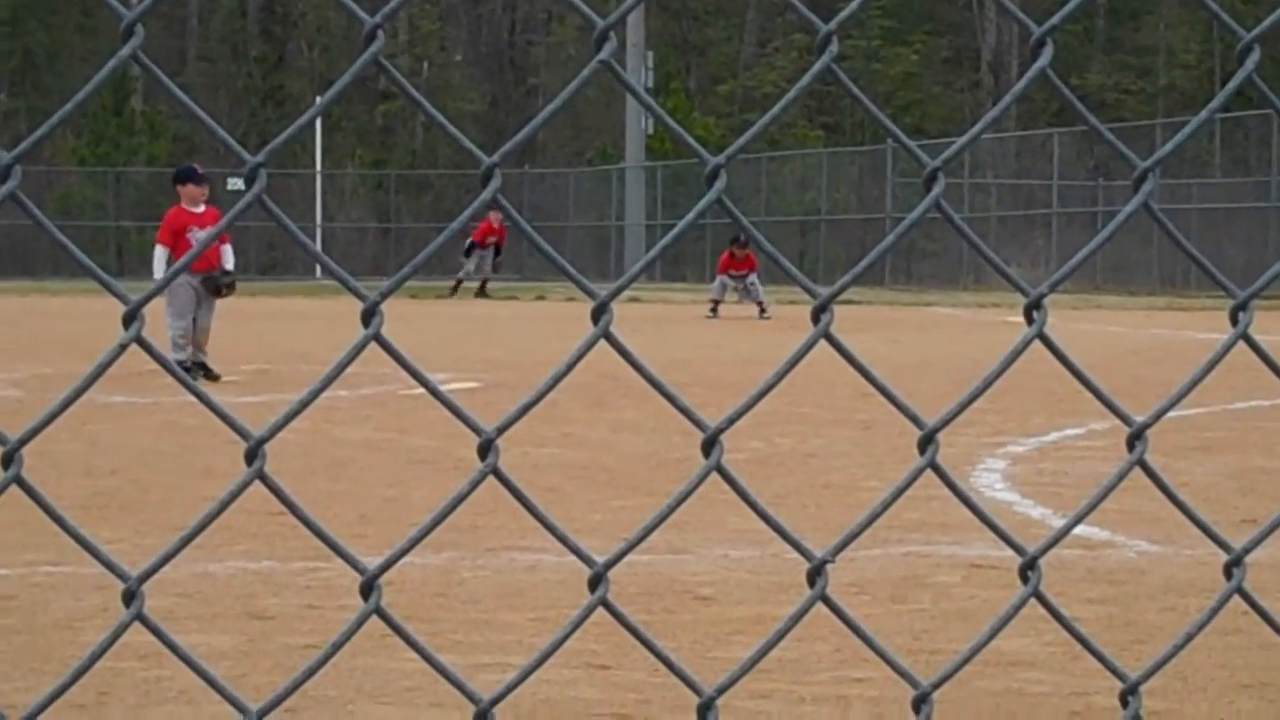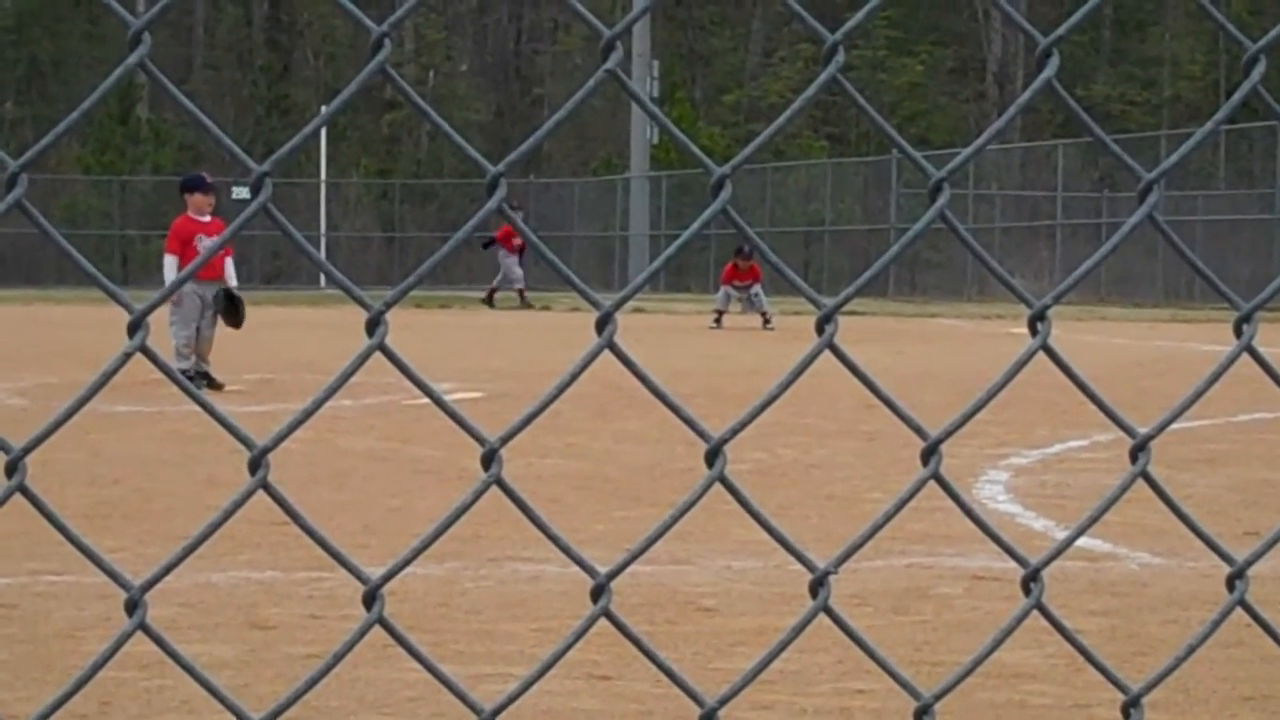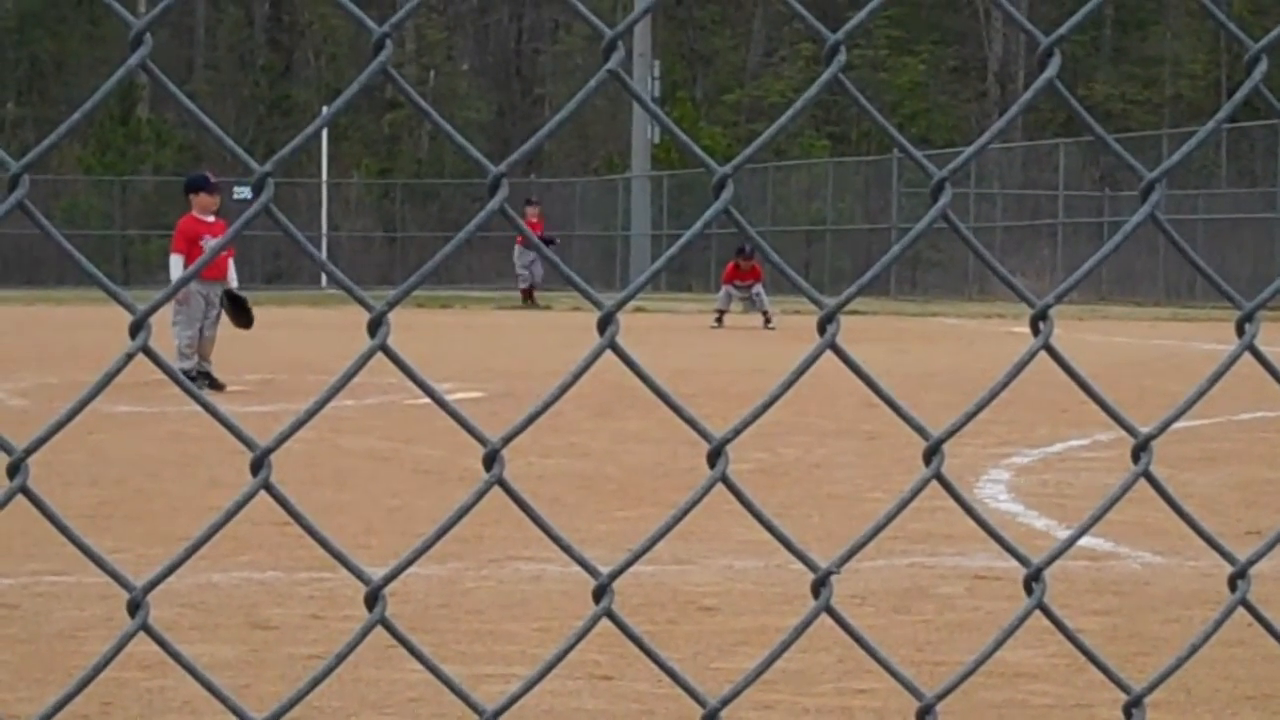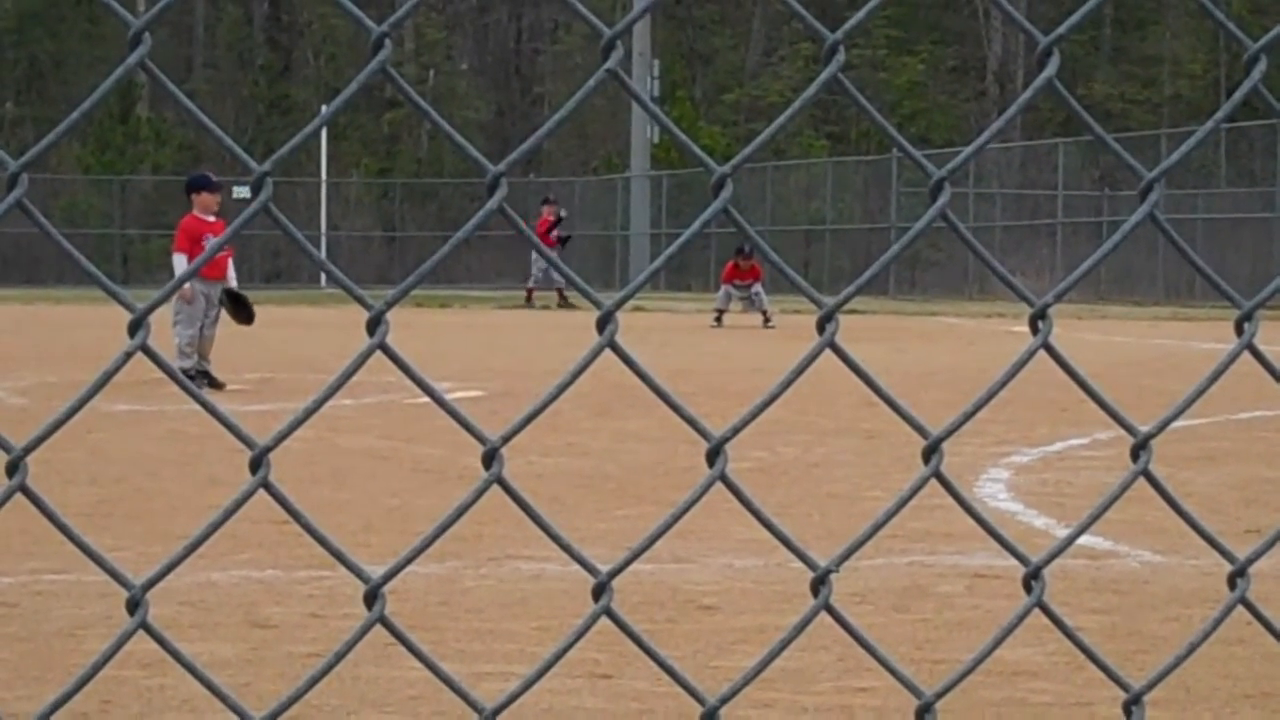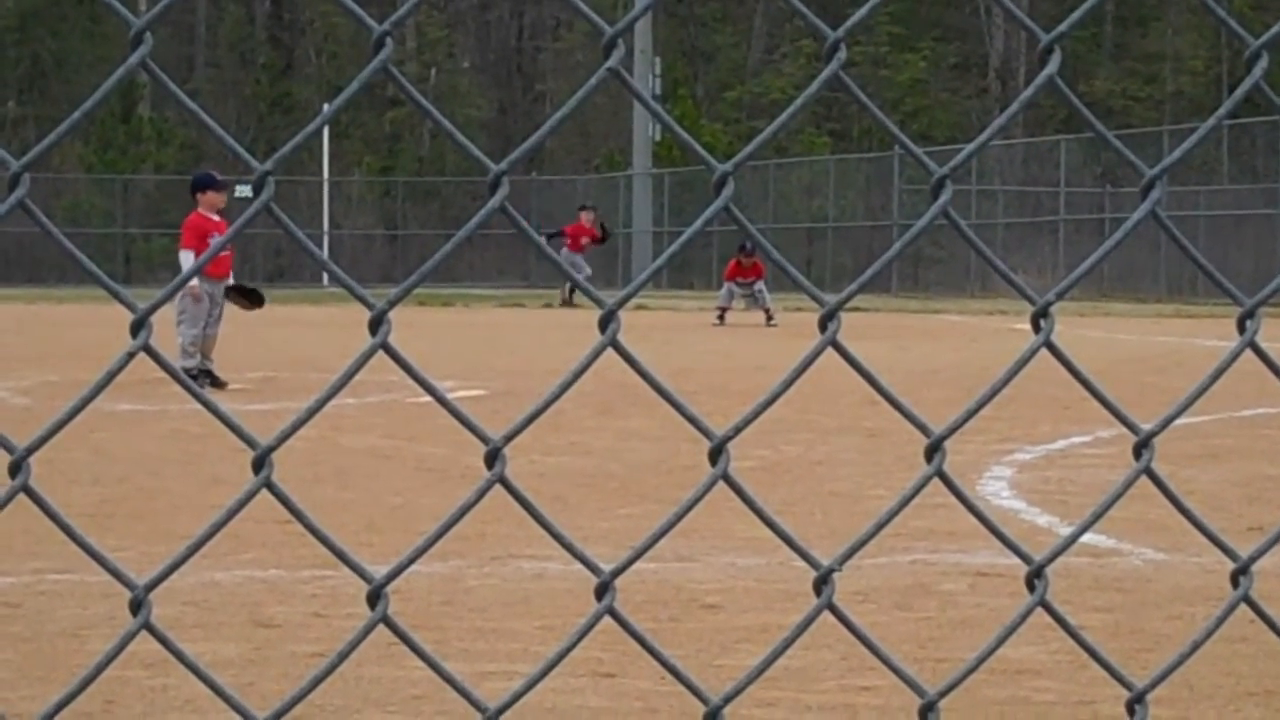
dt=0.3s
person 1, frame 1
left shoulder: (214, 214)
right shoulder: (174, 216)
left elbow: (225, 243)
right elbow: (161, 247)
left wrist: (228, 269)
right wrist: (159, 277)
left hip: (209, 277)
right hip: (183, 277)
left knee: (204, 322)
right knee: (182, 322)
left ankle: (199, 361)
right ankle: (181, 363)
person 1, frame 2
left shoulder: (219, 225)
right shoulder: (181, 225)
left elbow: (227, 256)
right elbow: (170, 257)
left wrist: (232, 284)
right wrist: (172, 286)
left hip: (214, 286)
right hip: (189, 286)
left knee: (207, 331)
right knee: (186, 330)
left ankle: (202, 370)
right ankle: (184, 372)
person 1, frame 3
left shoulder: (222, 225)
right shoulder: (186, 225)
left elbow: (228, 257)
right elbow: (176, 256)
left wrist: (233, 285)
left hip: (217, 286)
right hip: (194, 285)
left knee: (209, 331)
right knee: (189, 330)
left ankle: (204, 370)
right ankle: (186, 372)
person 1, frame 4
left shoulder: (221, 225)
right shoulder: (188, 224)
left elbow: (227, 256)
right elbow: (179, 256)
left wrist: (232, 284)
right wrist: (184, 284)
left hip: (216, 286)
right hip: (195, 284)
left knee: (208, 329)
right knee: (189, 328)
left ankle: (203, 369)
right ankle: (186, 371)
person 1, frame 5
left shoulder: (223, 223)
right shoulder: (194, 222)
right elbow: (186, 253)
left wrist: (229, 281)
right wrist: (192, 281)
left hip: (218, 284)
right hip: (200, 283)
left knee: (211, 329)
right knee: (193, 328)
left ankle: (205, 368)
right ankle: (189, 370)
